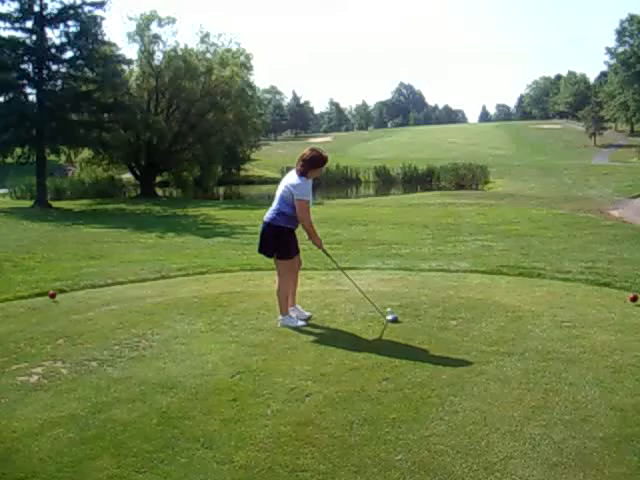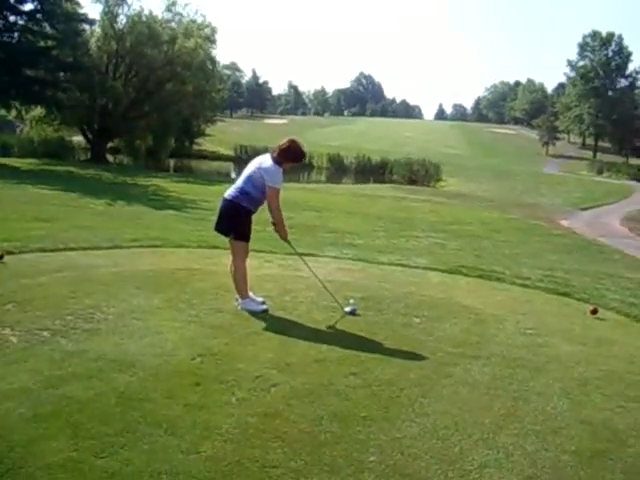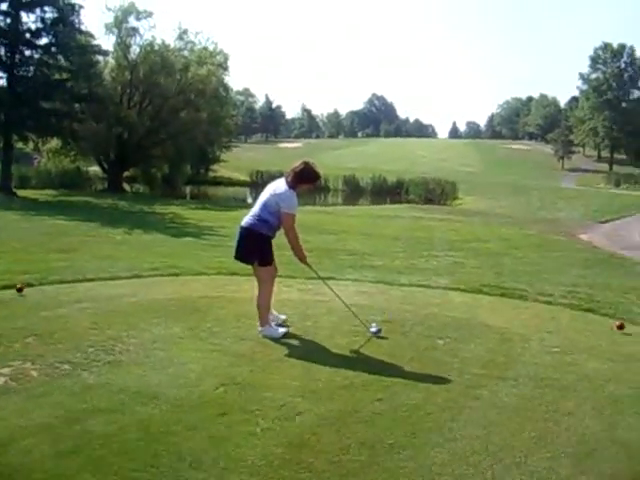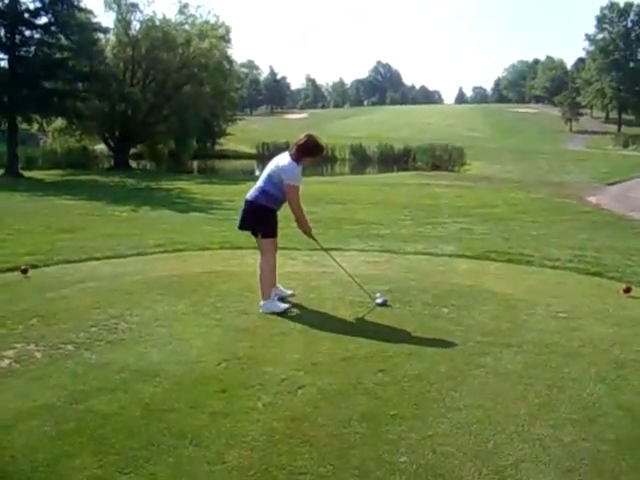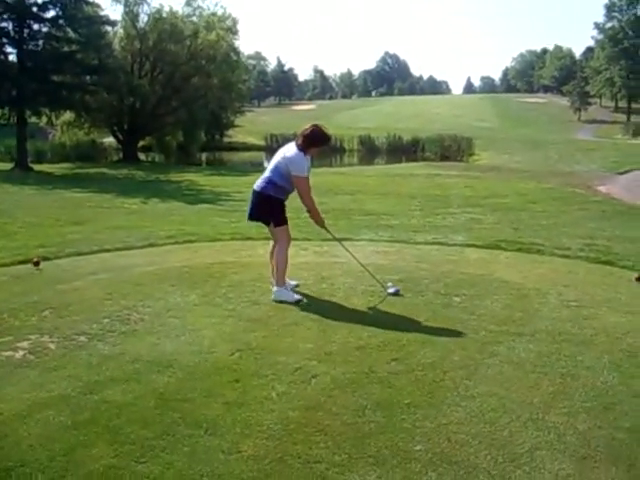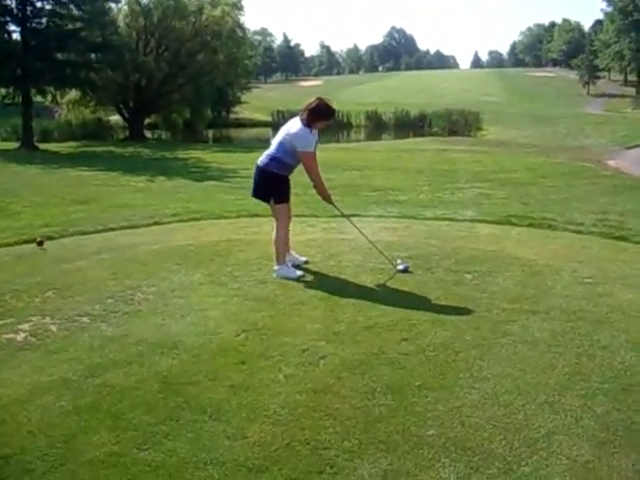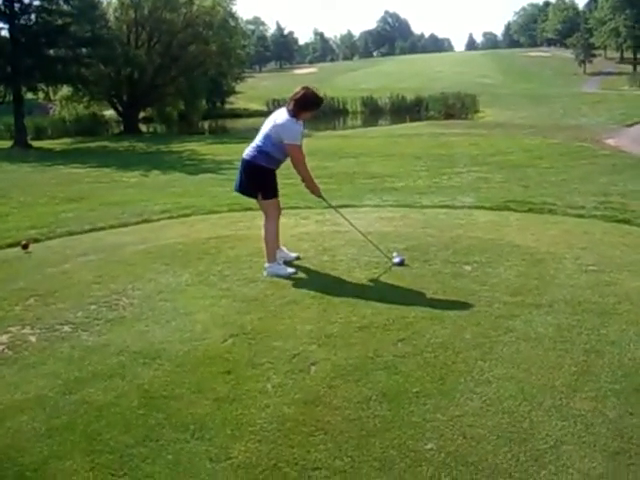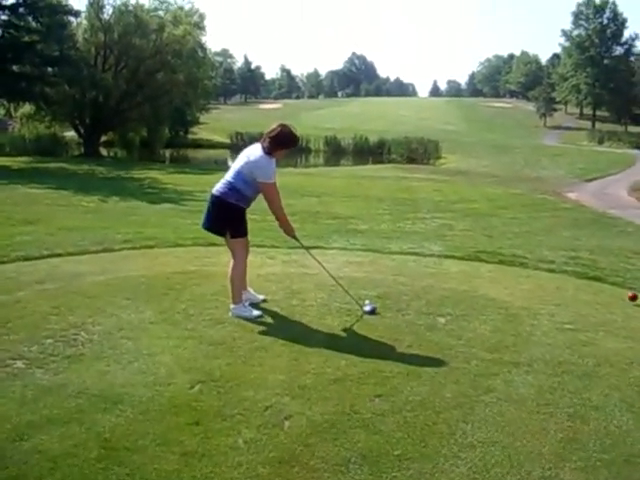
dt=0.7s
person 1, frame 1
left shoulder: (297, 175)
right shoulder: (301, 184)
left elbow: (300, 214)
right elbow: (303, 217)
left wrist: (311, 235)
right wrist: (315, 238)
left hip: (283, 227)
right hip: (278, 229)
left knee: (296, 265)
right knee: (285, 274)
left ankle: (292, 307)
right ankle: (285, 316)
person 1, frame 2
left shoulder: (266, 159)
right shoulder: (274, 171)
left elbow: (268, 200)
right elbow: (273, 205)
left wrist: (276, 222)
right wrist: (281, 228)
left hip: (235, 205)
right hip: (238, 208)
left knee: (240, 254)
right knee: (239, 256)
left ankle: (243, 294)
right ankle: (244, 299)
person 1, frame 3
left shoulder: (281, 183)
right shoulder: (288, 196)
left elbow: (286, 226)
right elbow: (289, 230)
left wrist: (295, 248)
right wrist: (300, 252)
left hip: (254, 232)
right hip: (257, 235)
left knee: (271, 273)
right knee: (266, 281)
left ankle: (267, 314)
right ankle: (265, 326)
person 1, frame 4
left shoulder: (290, 160)
right shoulder: (290, 167)
left elbow: (293, 198)
right elbow: (293, 201)
left wrist: (301, 220)
right wrist: (304, 224)
left hip: (264, 206)
right hip: (260, 207)
left knee: (271, 250)
right knee: (268, 254)
left ankle: (273, 288)
right ankle: (267, 301)
person 1, frame 5
left shoulder: (297, 150)
right shoulder: (297, 158)
left elbow: (305, 186)
right elbow: (304, 192)
left wrist: (312, 211)
right wrist: (316, 216)
left hip: (270, 196)
right hip: (268, 198)
left knee: (280, 240)
right knee: (283, 242)
left ankle: (278, 280)
right ankle: (279, 288)
person 1, frame 6
left shoulder: (305, 126)
right shoulder: (302, 134)
left elbow: (312, 161)
right elbow: (311, 167)
left wrist: (318, 186)
right wrist: (323, 191)
left hip: (277, 172)
right hip: (271, 173)
left knee: (285, 216)
right knee: (282, 219)
left ankle: (286, 254)
right ankle: (280, 266)
person 1, frame 7
left shoulder: (289, 116)
right shoulder: (289, 125)
left elbow: (299, 153)
right elbow: (297, 160)
left wrist: (306, 179)
right wrist: (311, 184)
left hip: (263, 166)
right hip: (257, 167)
left knee: (274, 211)
right knee: (272, 214)
left ankle: (277, 250)
right ankle: (272, 264)
person 1, frame 8
left shoulder: (260, 151)
right shoulder: (262, 162)
left elbow: (273, 190)
right elbow: (272, 199)
left wrist: (282, 220)
right wrist: (286, 225)
left hip: (231, 203)
right hip: (227, 204)
left knee: (243, 250)
right knee: (240, 255)
left ankle: (243, 291)
right ankle: (237, 305)
